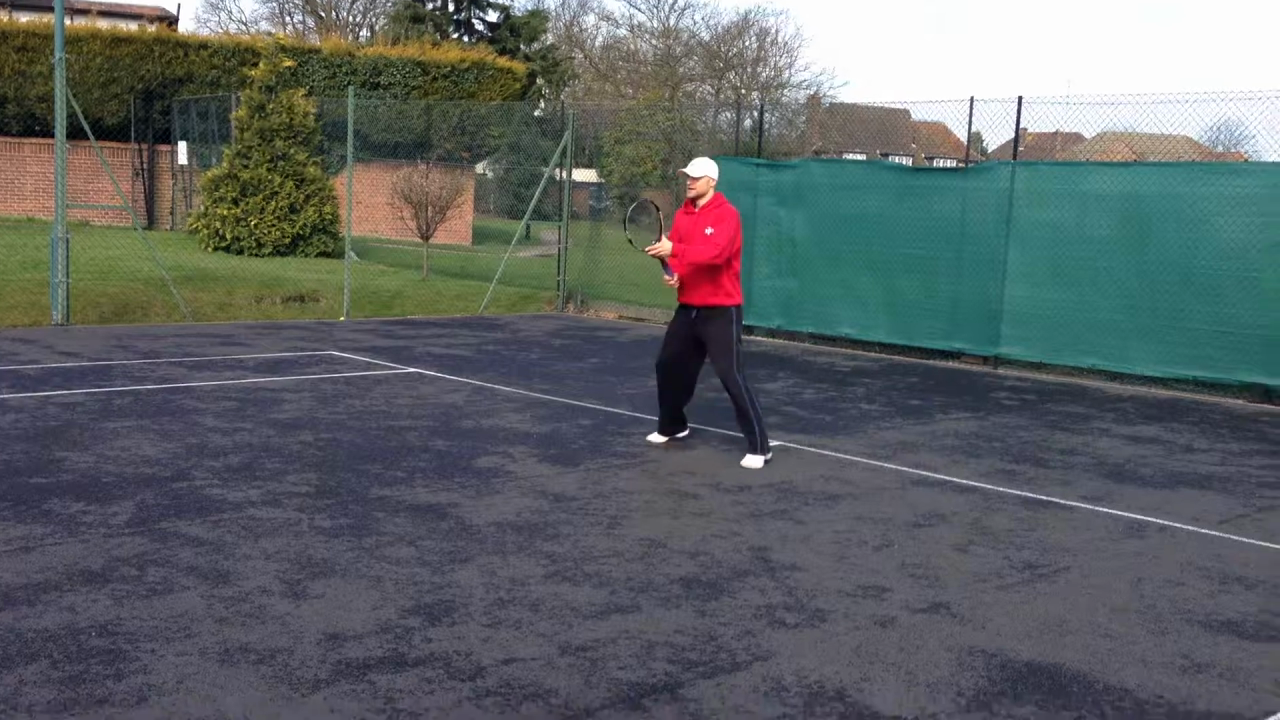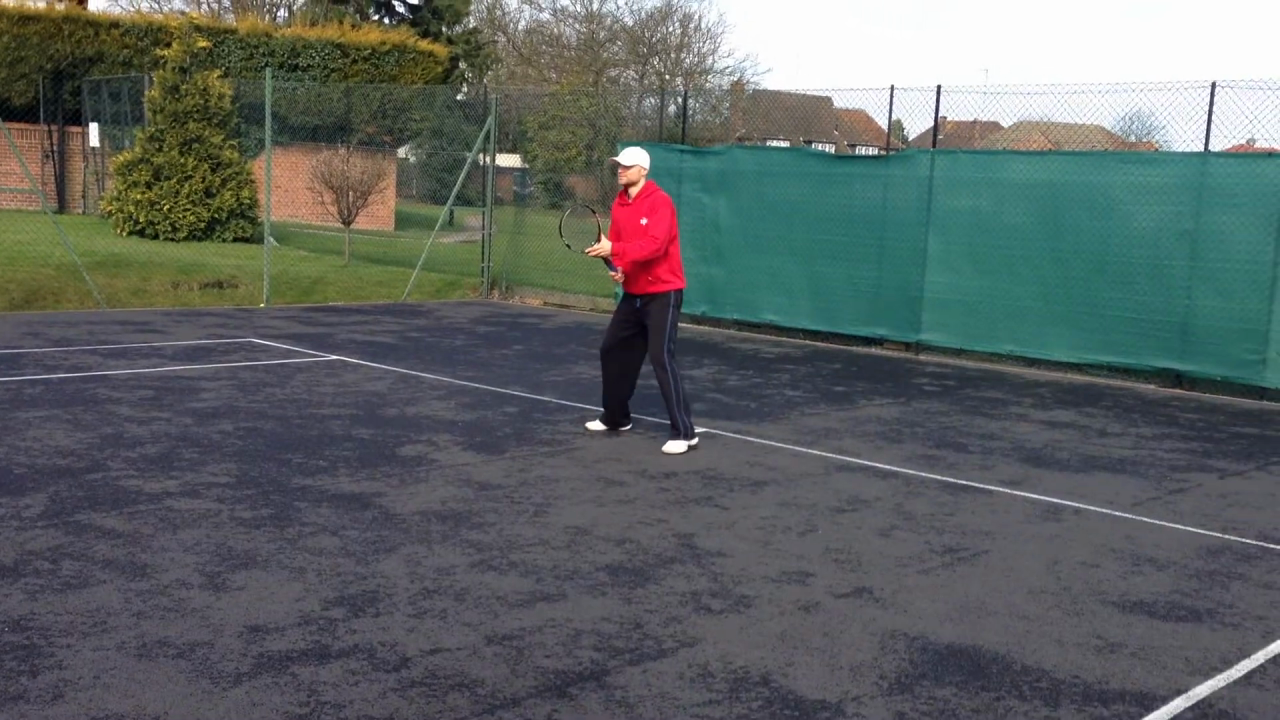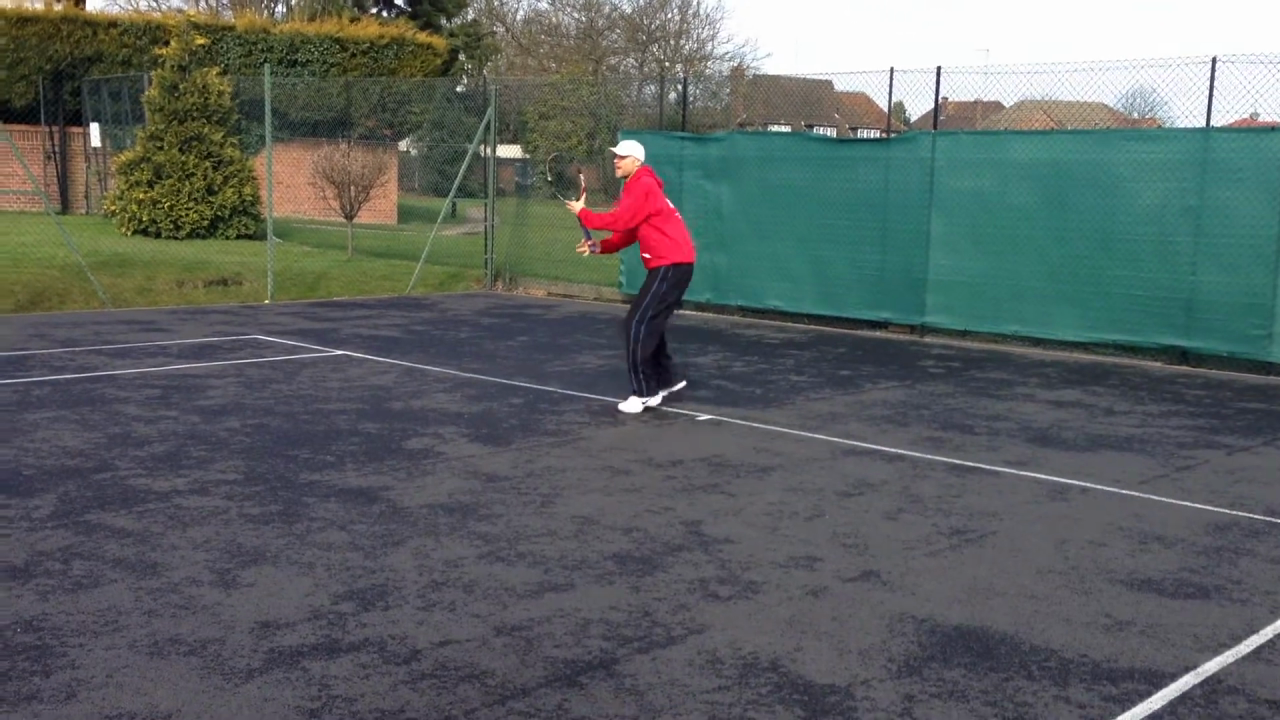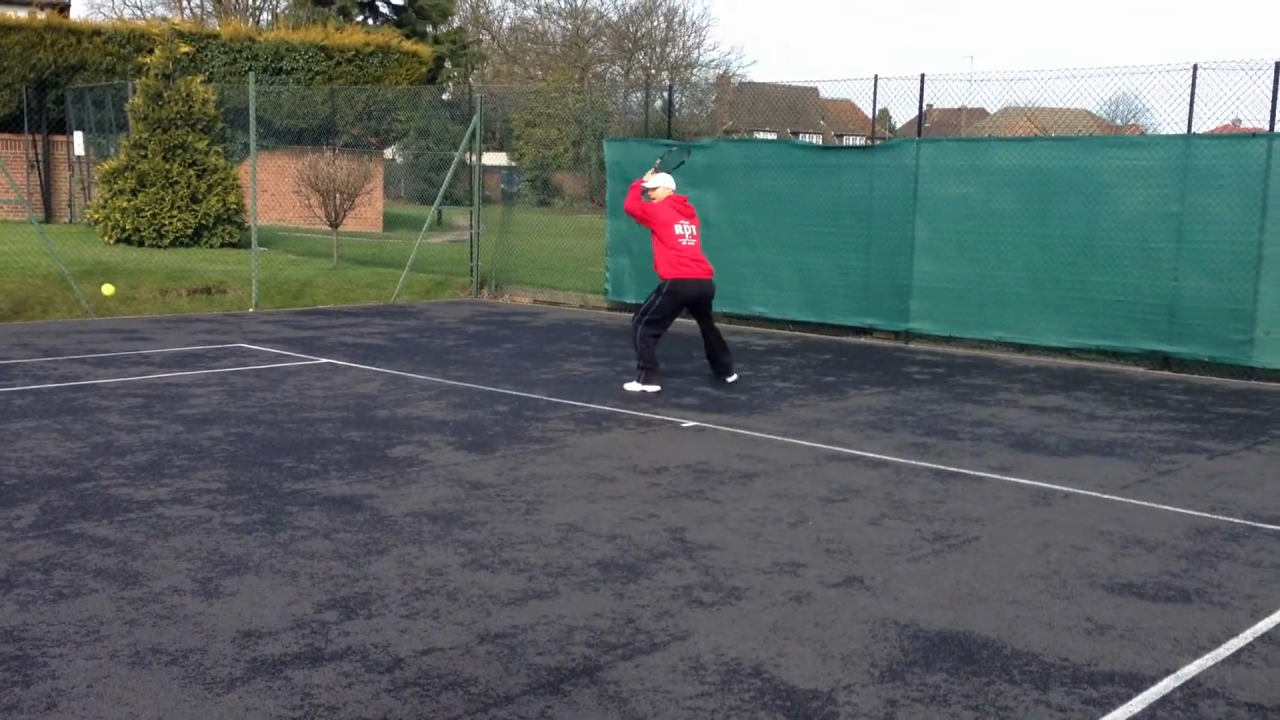
dt=0.7s
person 1, frame 1
left shoulder: (726, 214)
right shoulder: (683, 214)
left elbow: (716, 252)
right elbow: (675, 253)
left wrist: (673, 248)
right wrist: (673, 275)
left hip: (722, 308)
right hip: (689, 308)
left knee: (730, 373)
right knee: (668, 364)
left ankle: (758, 445)
right ankle: (672, 426)
person 1, frame 2
left shoulder: (660, 201)
right shoulder: (619, 204)
left elbow: (654, 245)
right elbow: (615, 244)
left wrist: (614, 249)
right wrist: (618, 269)
left hip: (663, 293)
right hip: (633, 294)
left knee: (661, 357)
right knee: (612, 351)
left ankle: (683, 432)
right ankle: (615, 416)
person 1, frame 3
left shoulder: (643, 186)
right shoulder: (637, 187)
left elbow: (616, 220)
right elbow: (629, 232)
left wrist: (582, 212)
right wrist: (599, 247)
left hip: (672, 265)
right hip: (676, 265)
left knee: (638, 325)
right knee: (650, 323)
left ankle: (644, 392)
right ankle: (668, 379)
person 1, frame 4
left shoulder: (656, 210)
right shoulder: (690, 213)
left elbow: (631, 206)
left wrist: (639, 184)
left hip: (678, 283)
right hip: (704, 283)
left knee: (643, 325)
right knee: (707, 325)
left ankle: (647, 379)
right ankle: (726, 371)
